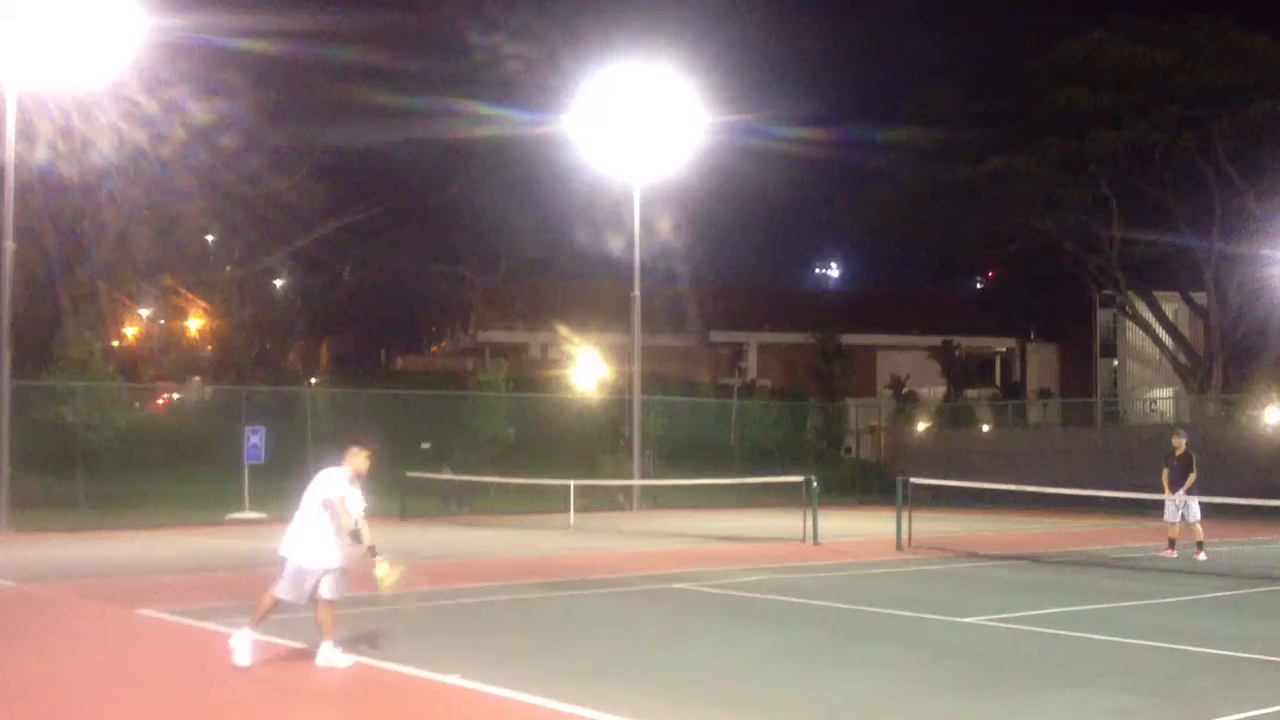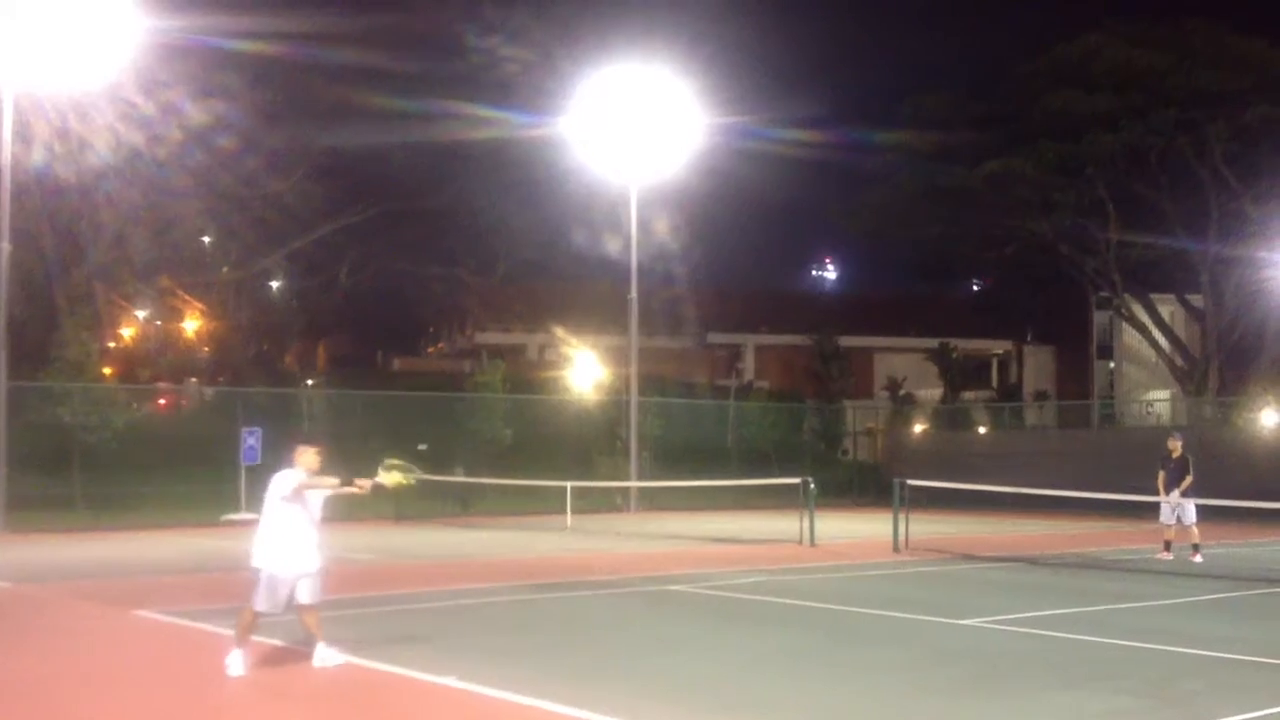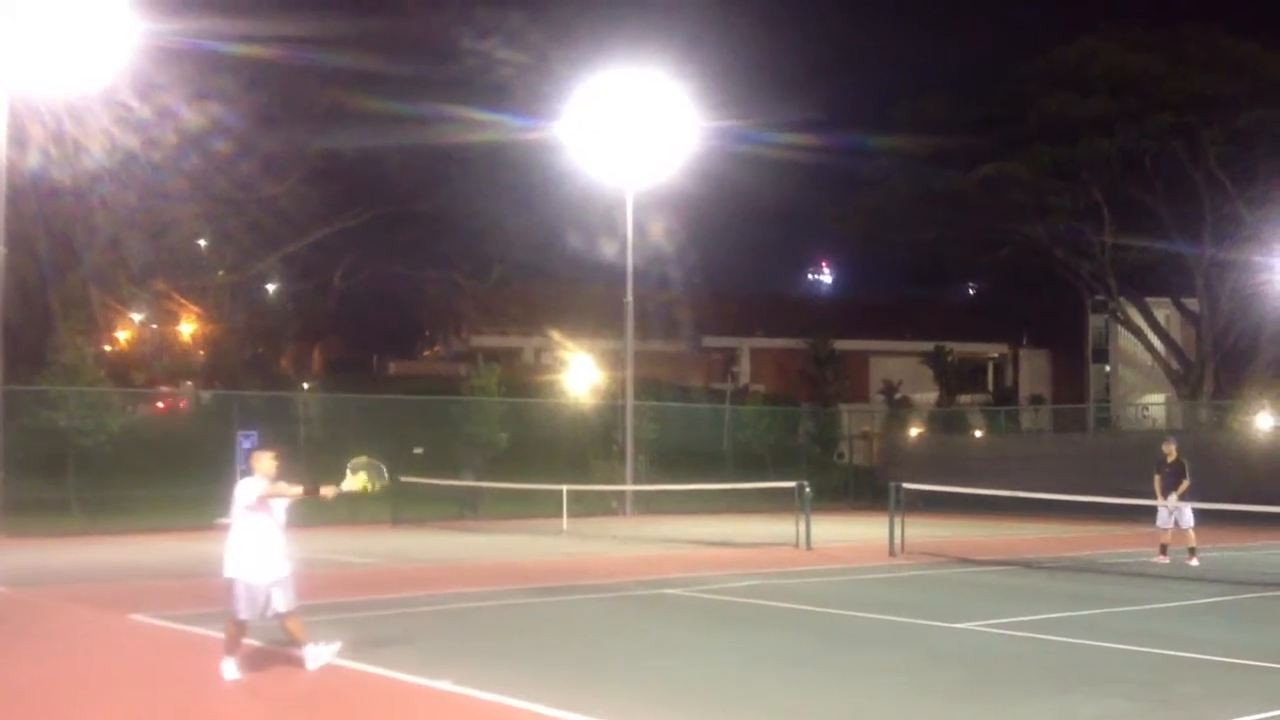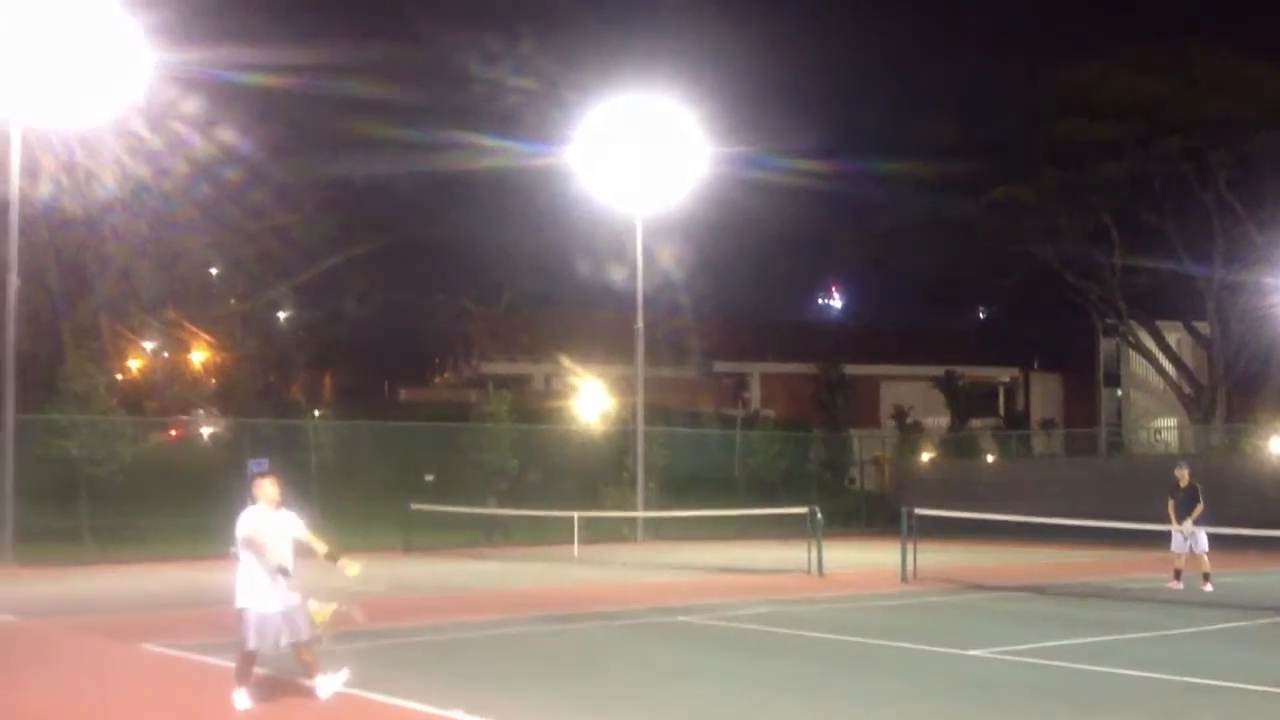
dt=0.4s
person 1, frame 1
left shoulder: (355, 488)
right shoulder: (331, 478)
left elbow: (360, 522)
right elbow: (337, 509)
left wrist: (372, 552)
right wrist: (353, 535)
left hip: (332, 554)
right hip: (305, 550)
left knee: (327, 600)
right knee: (279, 593)
left ankle: (327, 649)
right ankle: (246, 634)
person 1, frame 2
left shoulder: (315, 486)
right shoulder: (284, 479)
left elbow: (337, 489)
right elbow: (315, 482)
left wrist: (359, 487)
right wrist: (351, 482)
left hip: (305, 558)
right hip: (275, 558)
left knee: (307, 604)
right knee: (257, 607)
left ankle: (321, 650)
right ankle: (237, 652)
person 1, frame 3
left shoulder: (278, 488)
right shoulder: (246, 487)
left elbow: (294, 493)
right elbow: (277, 491)
left wrist: (322, 491)
right wrist: (314, 490)
left hip: (276, 565)
right hip: (246, 567)
left knee: (286, 611)
right knee: (240, 617)
left ankle: (309, 651)
right ankle: (229, 660)
person 1, frame 4
left shoulder: (287, 516)
right shoulder: (249, 518)
left elbow: (309, 538)
right elbow: (263, 547)
left wrist: (336, 558)
right wrist: (283, 570)
left hip: (287, 596)
right hip: (257, 597)
left knee: (301, 641)
right knee: (251, 648)
left ankle: (320, 681)
right ankle: (241, 690)
